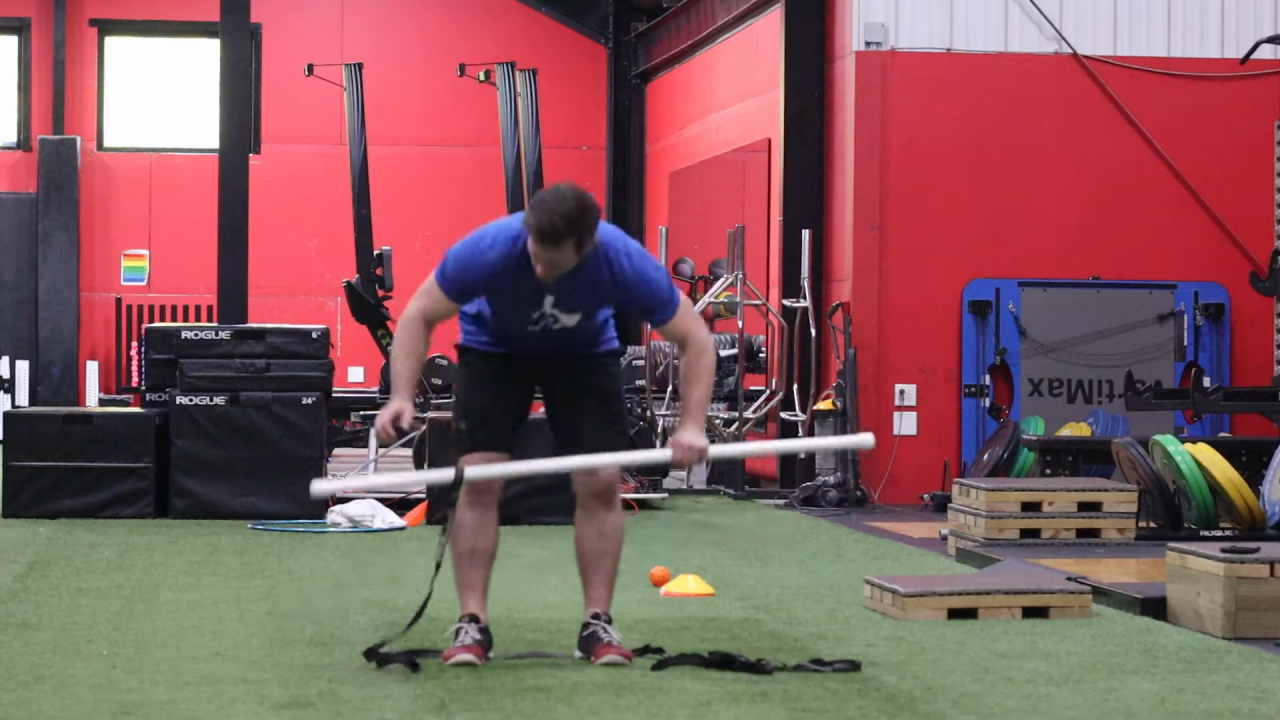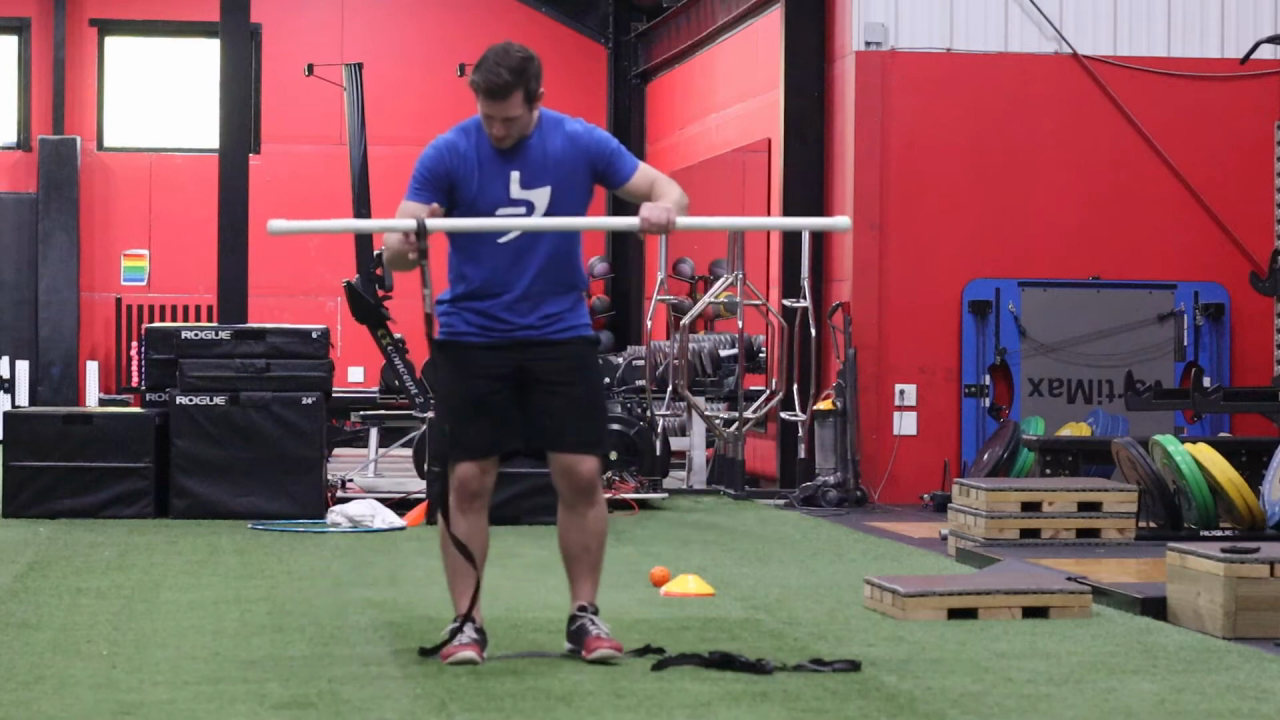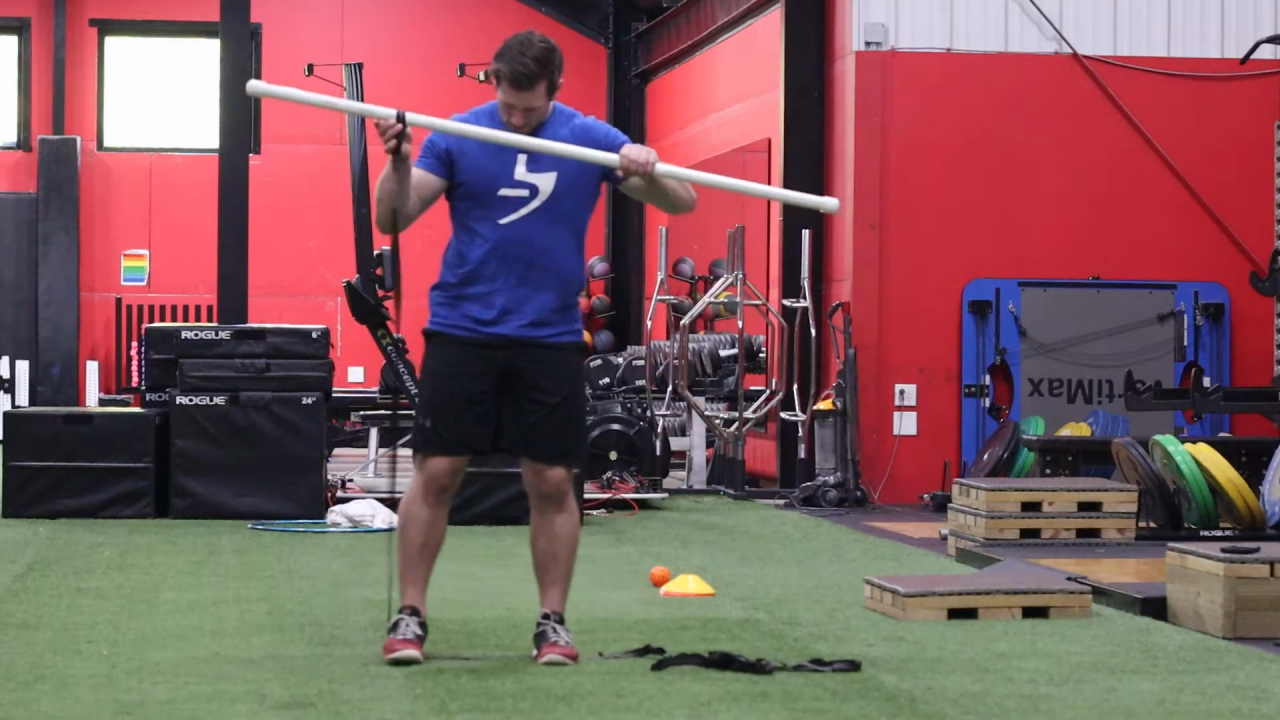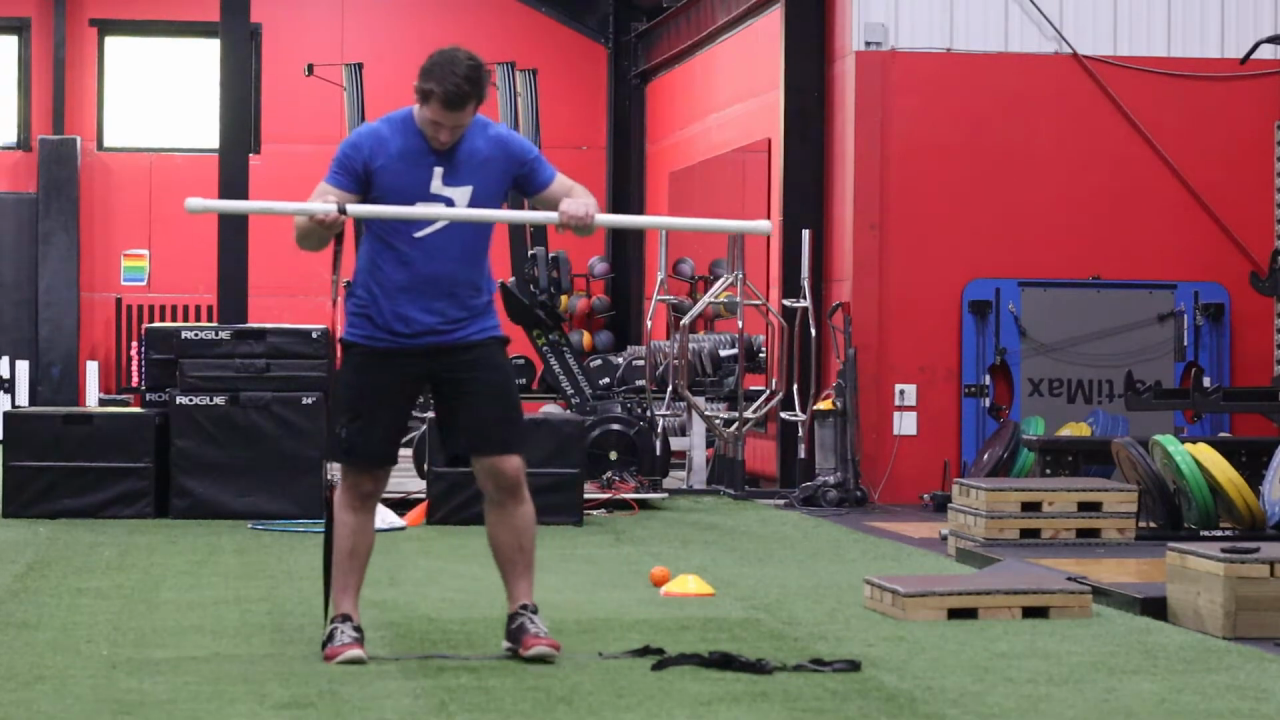
dt=0.5s
person 1, frame 1
left shoulder: (626, 263)
right shoulder: (487, 250)
left elbow: (695, 339)
right elbow: (418, 318)
left wrist: (691, 422)
right wrist: (401, 397)
left hip: (584, 351)
right hip: (495, 347)
left knee: (601, 481)
right knee: (481, 476)
left ankle: (597, 623)
right ankle: (471, 622)
person 1, frame 2
left shoulder: (582, 143)
right shoulder: (447, 153)
left elbow: (663, 187)
right elbow: (398, 238)
left wrist: (662, 209)
right wrist: (401, 245)
left hip: (562, 334)
right hip: (471, 337)
left knee: (581, 476)
right knee: (468, 480)
left ankle: (584, 615)
right ankle: (465, 621)
person 1, frame 3
left shoulder: (592, 138)
right shoulder: (457, 135)
left elbow: (683, 199)
right elbow: (390, 219)
left wrist: (650, 169)
right wrist: (394, 162)
left hip: (550, 338)
right hip: (462, 330)
left knee: (553, 482)
right knee: (437, 473)
left ankle: (552, 621)
right ankle: (410, 615)
person 1, frame 4
left shoulder: (505, 148)
right shoulder: (369, 144)
left elbow: (574, 199)
right elbow: (308, 234)
left wrist: (580, 208)
right wrist: (319, 221)
left hip: (471, 336)
right hip: (379, 339)
left knee: (506, 474)
right knee: (359, 482)
left ankle: (523, 613)
right ankle: (344, 620)
